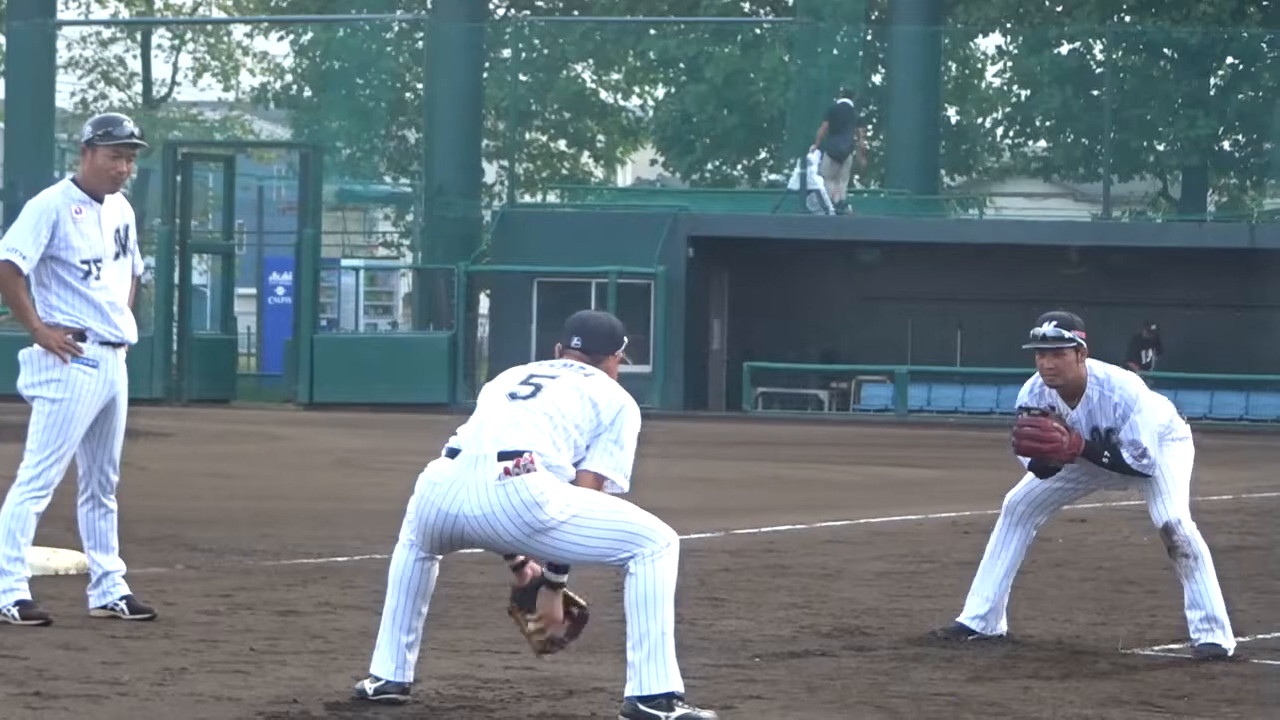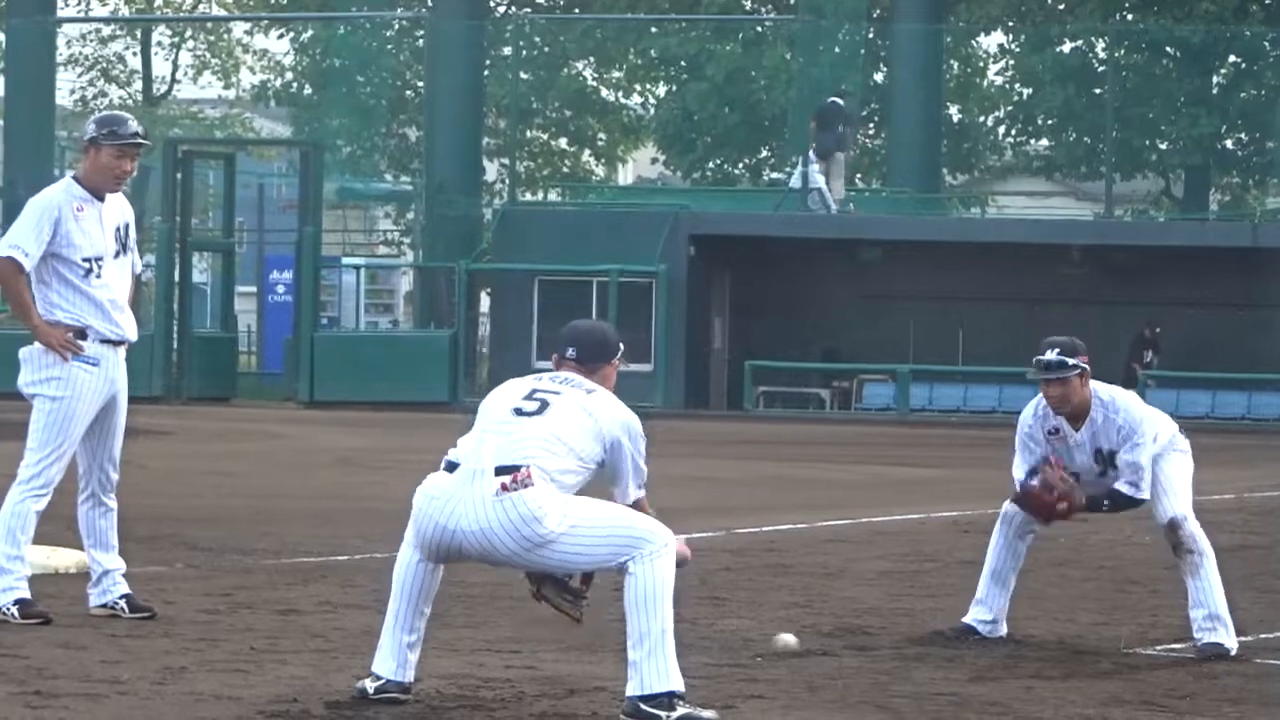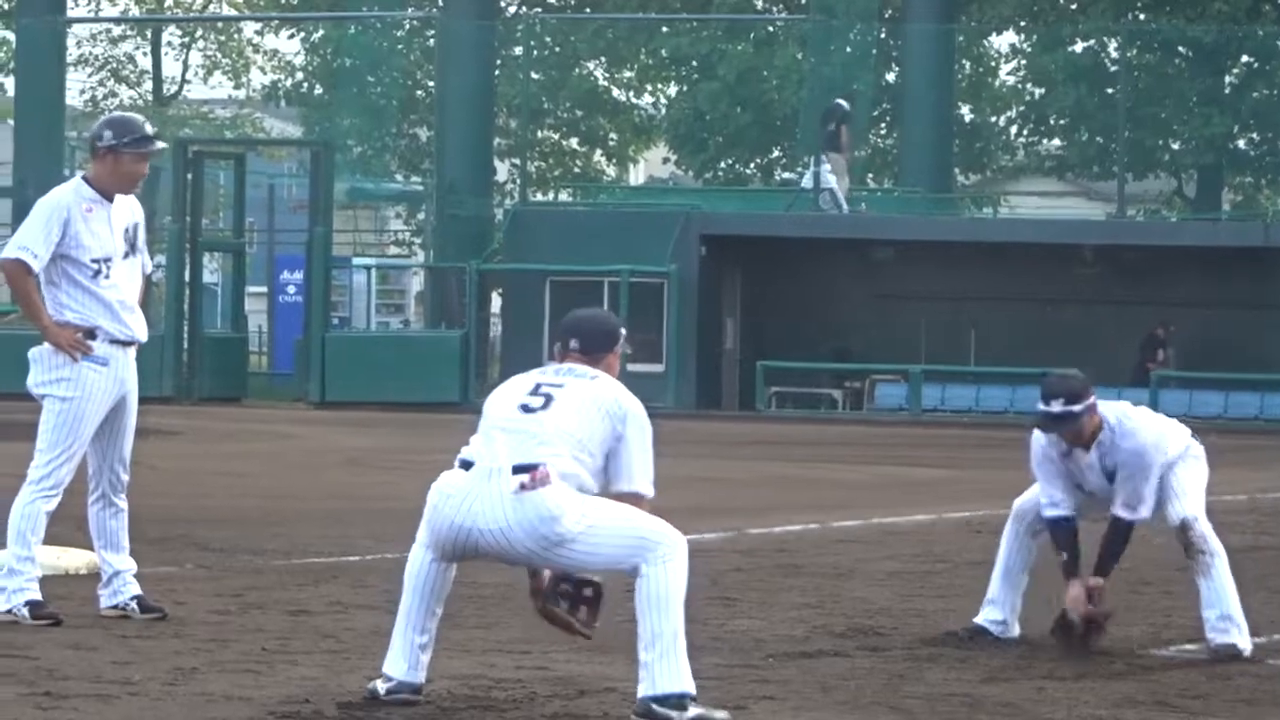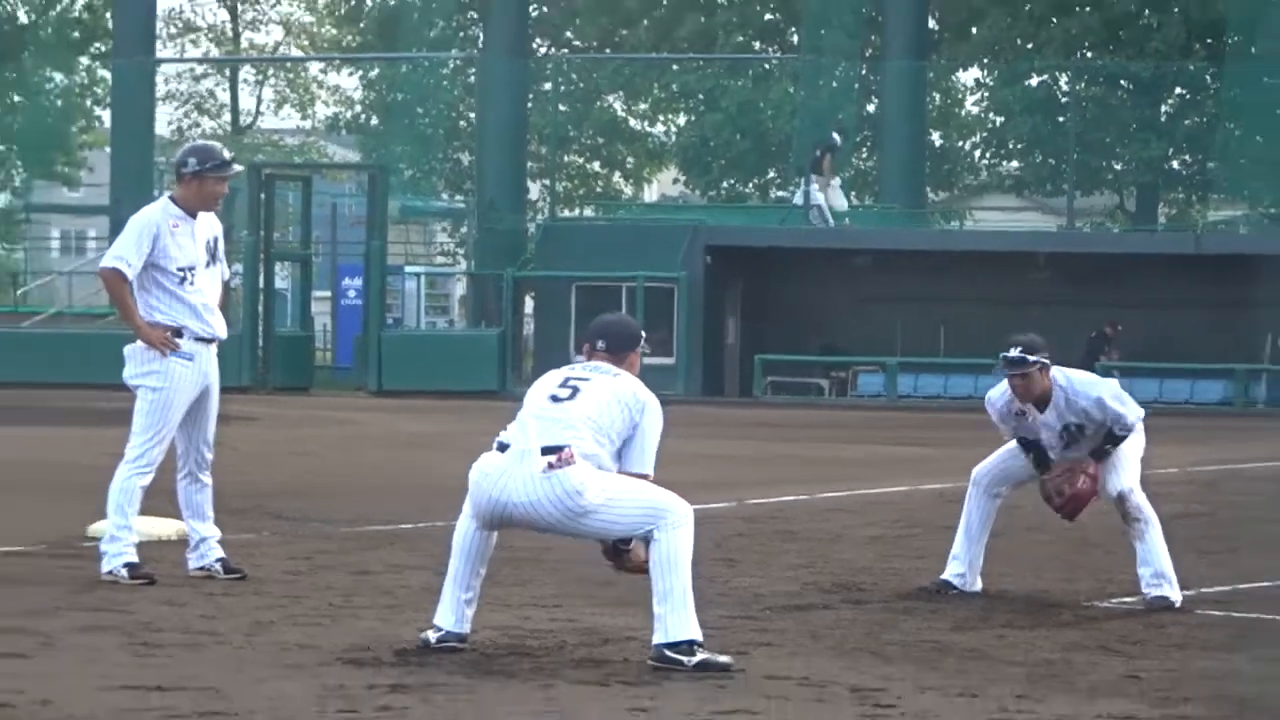
dt=0.4s
person 1, frame 1
left shoulder: (121, 210)
right shoulder: (52, 205)
left hip: (114, 361)
right hip: (72, 361)
left knee: (102, 484)
left ankle: (108, 589)
person 1, frame 2
left shoulder: (122, 208)
right shoulder: (54, 203)
left hip: (114, 358)
right hip: (72, 359)
left knee: (102, 482)
left ankle: (108, 588)
person 1, frame 3
left shoulder: (131, 208)
right shoulder: (63, 203)
right wrist: (48, 327)
left hip: (124, 360)
right hip: (81, 361)
left knee: (113, 483)
right knee: (48, 478)
left ankle: (119, 589)
person 1, frame 4
left shoulder: (211, 224)
right shoulder: (153, 220)
right elbow: (111, 270)
right wrist: (141, 328)
left hip: (207, 355)
right hip: (170, 356)
left knee: (199, 461)
right knee: (142, 457)
left ankle: (205, 552)
right ankle: (117, 555)
person 2, frame 1
left shoulder: (508, 376)
right shoulder: (616, 398)
right elbow: (584, 493)
left wrist: (515, 556)
right wrist: (554, 578)
left hip: (442, 488)
right hip: (516, 494)
left knee: (416, 539)
right knee: (654, 544)
left ankle: (388, 676)
person 2, frame 2
left shoulder: (506, 388)
right shoulder: (617, 414)
right elbow: (632, 507)
left wrist: (526, 555)
left hip: (442, 503)
right hip: (514, 511)
left knee: (421, 541)
right knee: (653, 545)
left ankle: (389, 675)
person 2, frame 3
left shoulder: (510, 386)
right shoulder: (621, 400)
right elbow: (629, 504)
left wrist: (532, 563)
left hip: (458, 502)
right hip: (532, 508)
left knee: (432, 542)
right knee: (664, 547)
left ankle: (401, 676)
person 2, frame 4
left shoulder: (547, 379)
right shoulder: (639, 395)
right elbow: (635, 483)
left hip: (496, 478)
right hip: (559, 485)
left knee: (477, 513)
right knee: (674, 515)
left ankle: (449, 628)
right ankle: (676, 644)
person 3, frame 1
left shoulder: (1122, 390)
right shoulder: (1033, 394)
left elbow: (1143, 464)
right elbow: (1038, 467)
left wrist: (1081, 448)
right wrist: (1053, 454)
left hip: (1158, 443)
right hip: (1086, 453)
left knee: (1173, 522)
right knee: (1018, 505)
person 3, frame 2
left shoulder: (1125, 412)
right shoulder: (1034, 417)
left elbow: (1136, 491)
right elbow: (1029, 478)
left wrist: (1080, 503)
right hip: (1082, 471)
left knee: (1177, 520)
right knee: (1013, 514)
person 3, frame 3
left shoulder: (1135, 435)
right shoulder: (1045, 440)
left elbow: (1127, 514)
right elbow: (1058, 511)
right hip: (1096, 479)
left knee: (1188, 522)
right knee: (1025, 512)
person 3, frame 4
left shoulder: (1084, 390)
right shoulder: (999, 401)
left elbow: (1129, 418)
left wrist: (1094, 461)
right wrist: (1045, 470)
left hip: (1109, 436)
right hip: (1048, 444)
left knee: (1125, 491)
right knee: (984, 478)
left ankle: (1161, 588)
right ankle: (960, 577)
